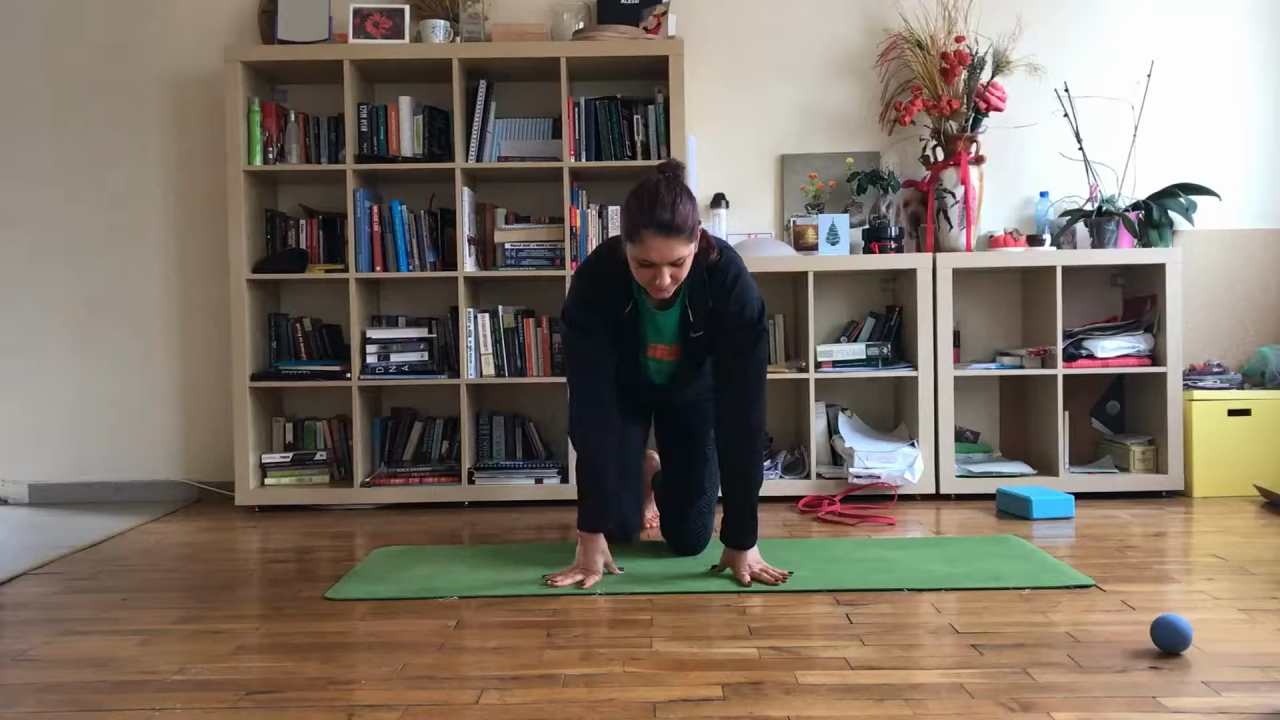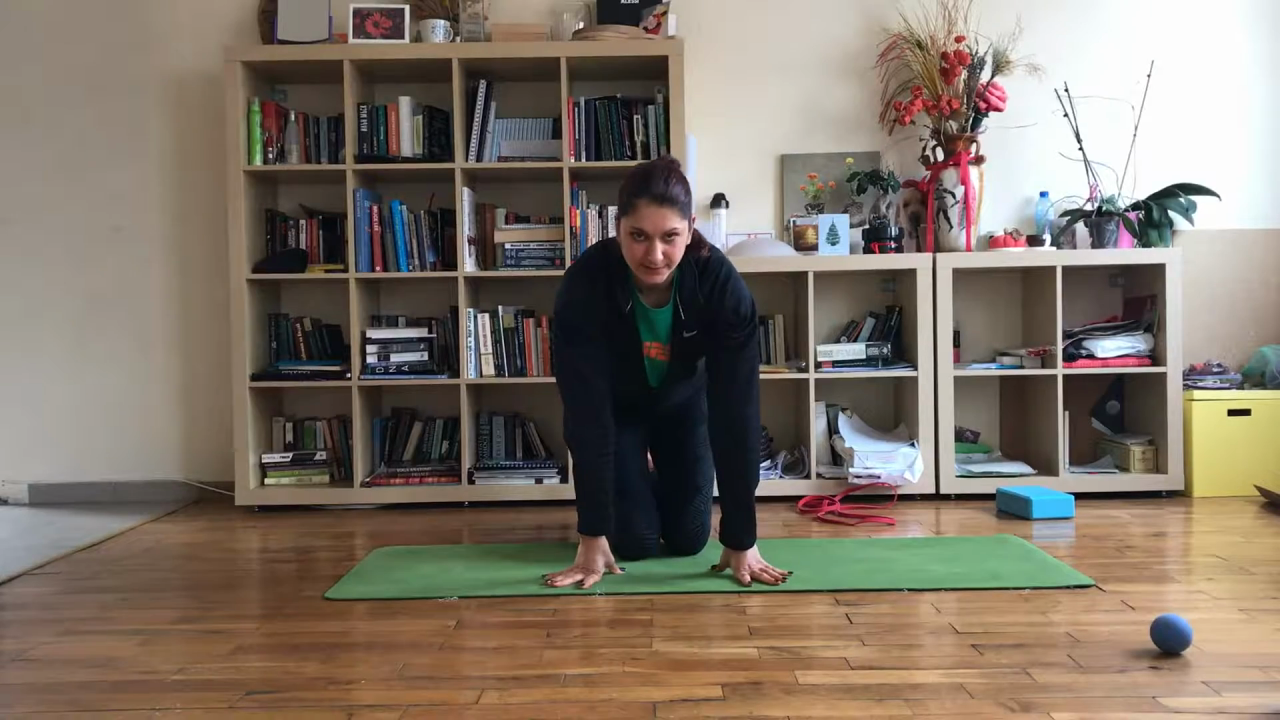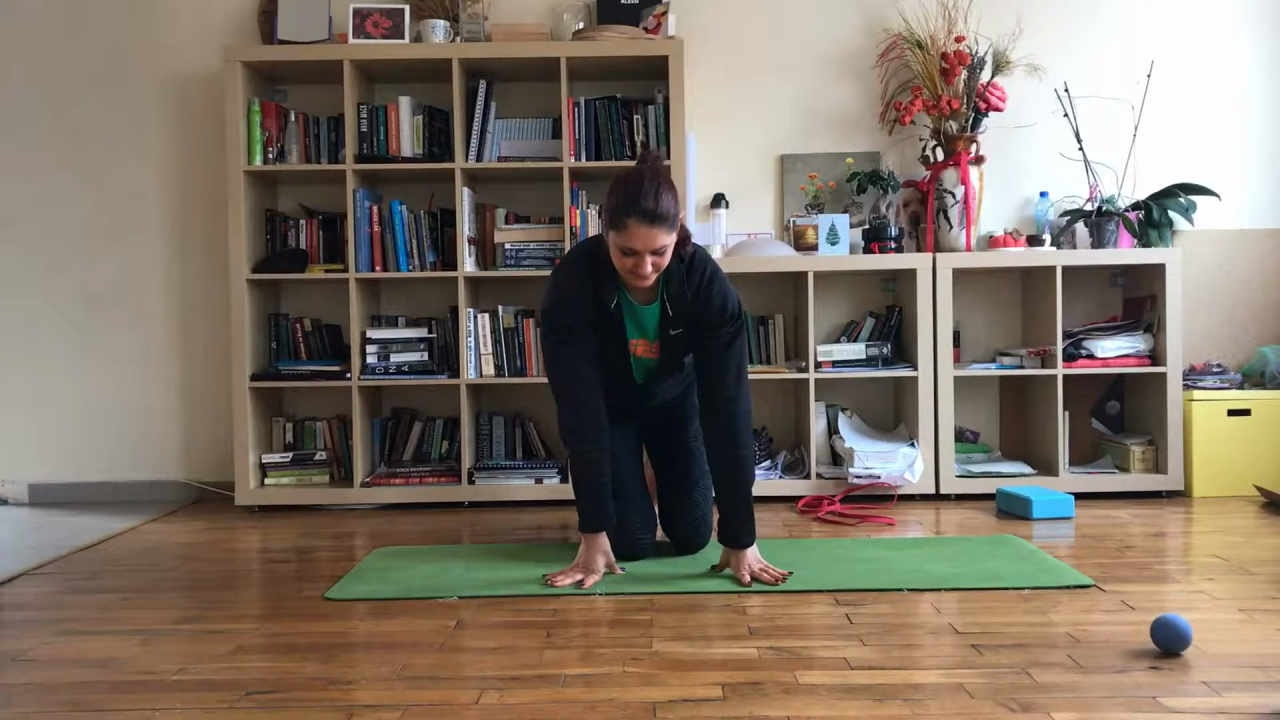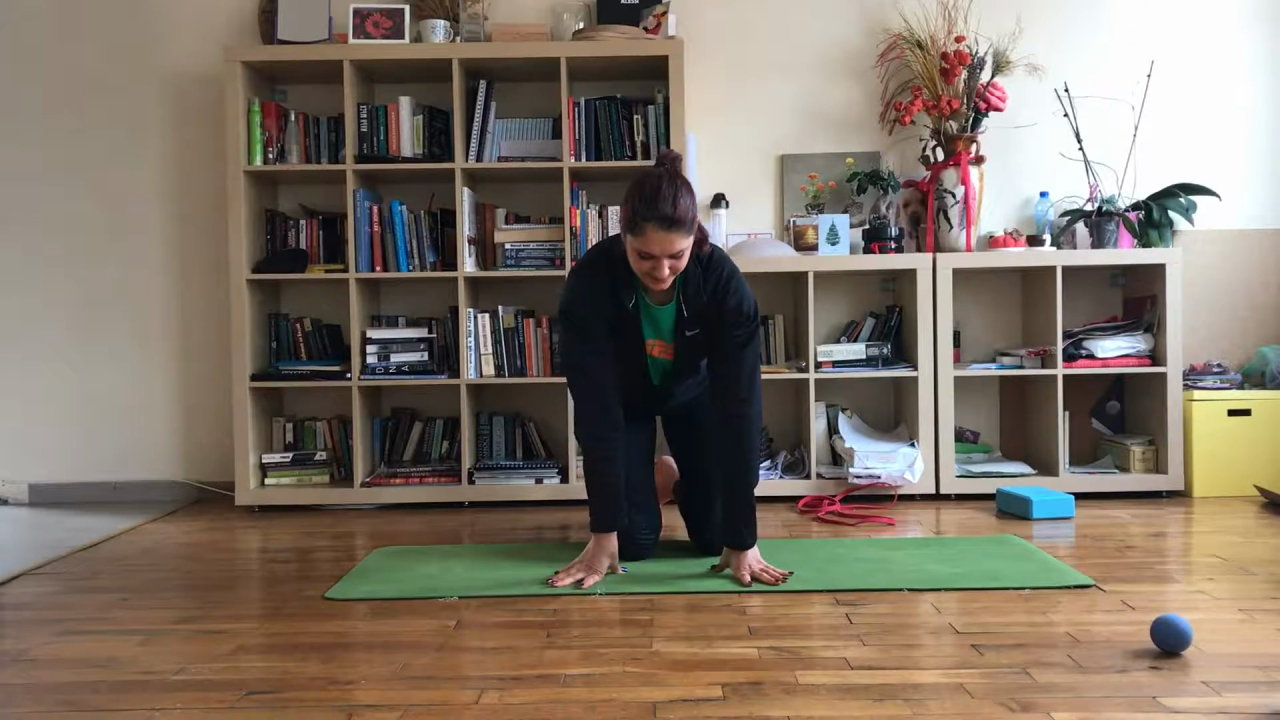
dt=0.5s
person 1, frame 1
left shoulder: (729, 280)
right shoulder: (596, 279)
left elbow: (742, 408)
right elbow: (592, 404)
left wrist: (742, 542)
right wrist: (592, 539)
left hip: (692, 389)
right hip: (624, 385)
left knee: (690, 538)
right knee: (620, 522)
left ankle: (658, 472)
right ankle: (643, 471)
person 1, frame 2
left shoulder: (719, 281)
right shoulder: (585, 282)
left elbow: (736, 407)
right elbow: (586, 410)
left wrist: (741, 540)
right wrist: (592, 538)
left hip: (682, 398)
right hip: (616, 401)
left knee: (688, 539)
right knee: (634, 540)
left ankle: (659, 483)
right ankle: (636, 481)
person 1, frame 3
left shoulder: (704, 280)
right shoulder: (573, 281)
left elbow: (726, 404)
right elbow: (580, 408)
left wrist: (740, 539)
right wrist: (595, 535)
left hip: (673, 391)
right hip: (607, 397)
left knee: (691, 534)
right knee: (632, 541)
left ankle: (663, 484)
right ankle: (636, 487)
person 1, frame 4
left shoulder: (722, 281)
right shoulder: (590, 281)
left elbow: (738, 405)
right elbow: (596, 408)
left wrist: (741, 540)
right wrist: (603, 533)
left hip: (692, 391)
right hip: (625, 396)
left knee: (714, 536)
right knee: (635, 541)
left ankle: (681, 480)
right ankle: (652, 481)
